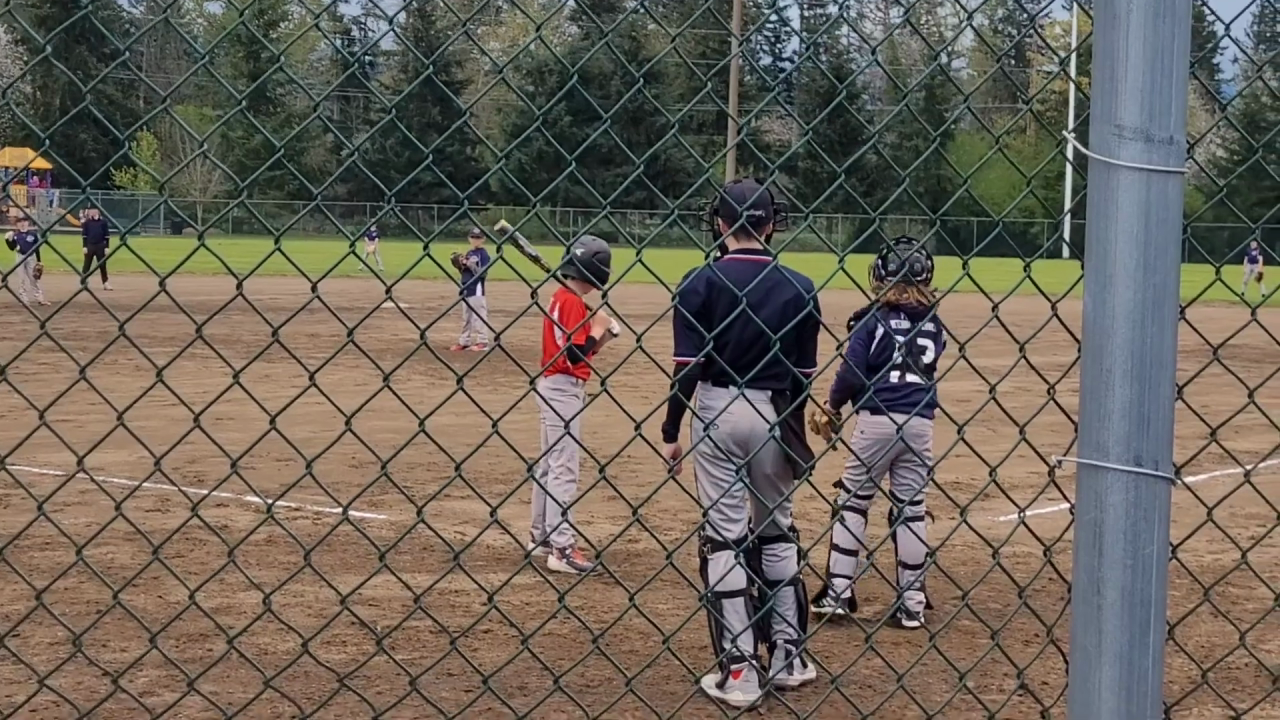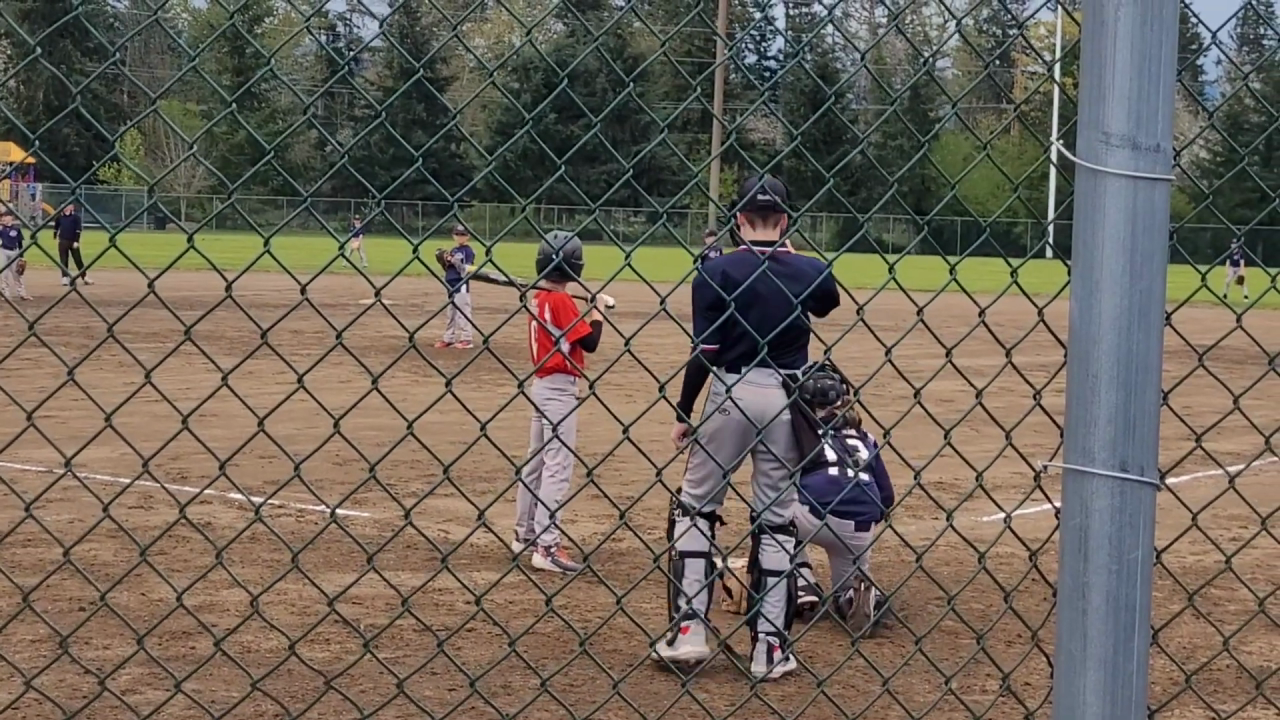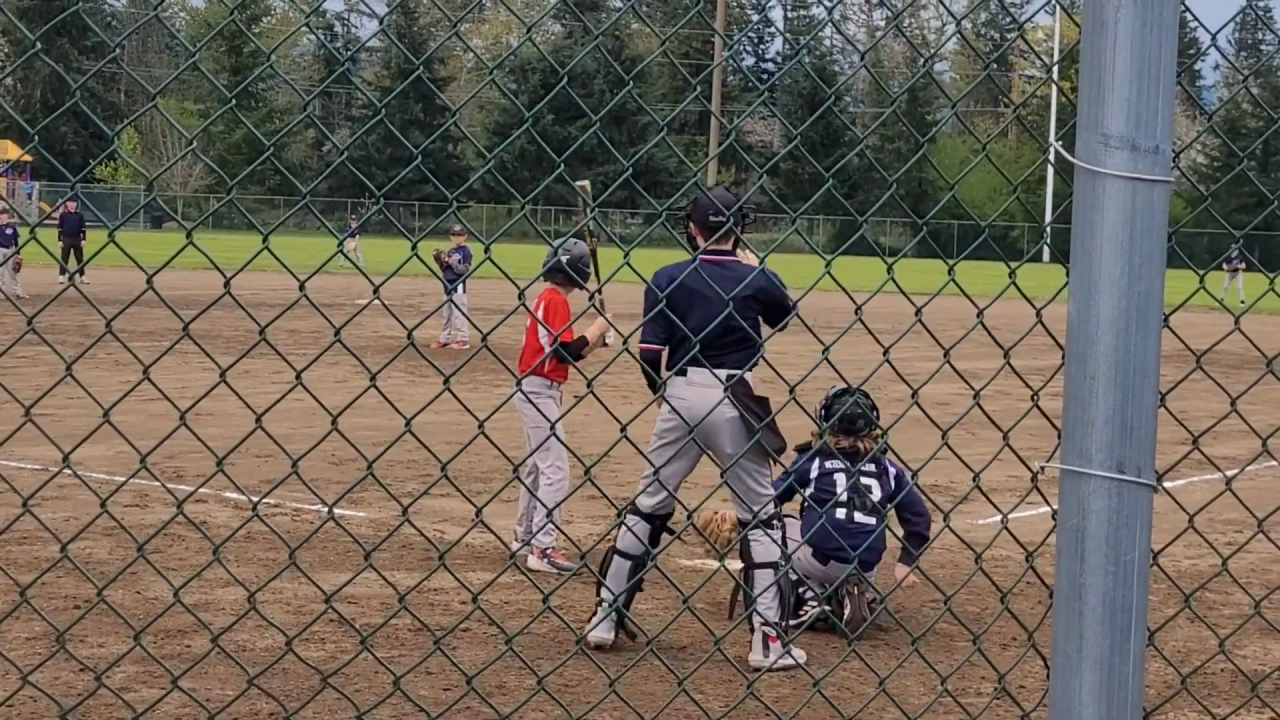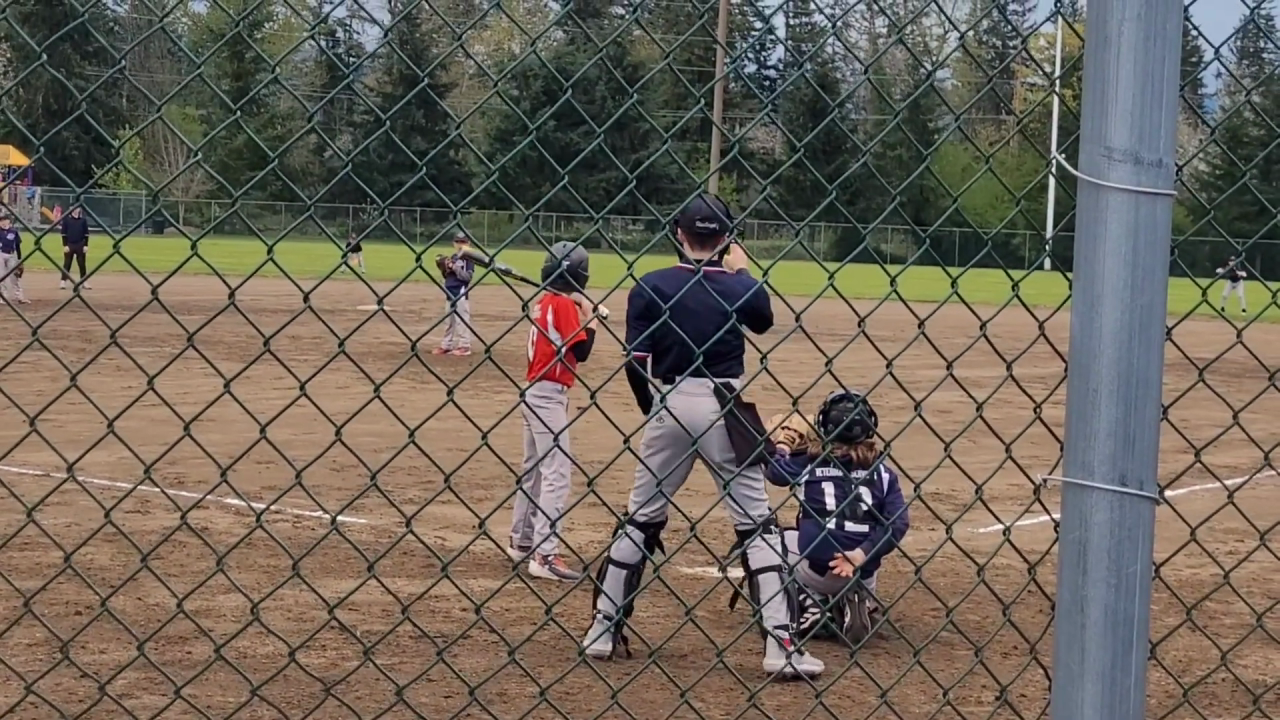
dt=1s
person 1, frame 1
left shoulder: (701, 282)
right shoulder: (799, 287)
left elbow: (688, 366)
right elbow: (804, 375)
left wrist: (670, 433)
left hip: (718, 414)
right hip: (775, 416)
left knee: (724, 539)
right knee: (777, 533)
left ankle: (738, 670)
right ankle: (789, 657)
person 1, frame 2
left shoulder: (716, 271)
right shoulder: (810, 272)
left elbow: (702, 353)
right elbow: (829, 302)
left wrist: (683, 413)
left hip: (731, 397)
right hip: (785, 401)
left knee: (694, 509)
right knee: (776, 523)
left ankle: (690, 628)
right ankle: (770, 646)
person 1, frame 3
left shoulder: (667, 278)
right shoulder: (759, 280)
left elbow: (648, 353)
right elbow: (782, 318)
left wrist: (660, 393)
left hip: (682, 395)
right hip: (736, 401)
left knee: (647, 508)
right knee: (759, 517)
left ankle: (606, 618)
right ankle: (767, 637)
person 1, frame 4
left shoulder: (650, 286)
right shoulder: (744, 288)
left elbow: (635, 364)
right elbow: (764, 322)
left wrist: (651, 413)
left hip: (670, 407)
right hip: (724, 411)
left knee: (640, 520)
right knee: (758, 526)
left ankle: (603, 630)
right ankle: (780, 643)
person 2, frame 1
left shoulder: (560, 297)
right shoulder: (573, 302)
right elbow: (575, 355)
left wrist: (601, 336)
right wrist: (598, 329)
left hip: (554, 386)
right hip: (564, 389)
left knee: (548, 466)
right knee: (564, 469)
left ankle: (541, 536)
right ankle: (561, 549)
person 2, frame 2
left shoulder: (539, 299)
right shoulder: (561, 300)
right elbow: (589, 343)
left wrist: (591, 311)
right wrist: (597, 310)
left hip: (543, 386)
right hip: (559, 390)
left knee: (535, 465)
right knee: (557, 469)
left ankle: (526, 535)
right ankle: (547, 548)
person 2, frame 3
left shoulder: (545, 298)
right shoulder: (556, 301)
right elbow: (564, 354)
left wrist: (594, 342)
right wrist: (597, 330)
left hip: (534, 389)
right hip: (540, 391)
left knee: (536, 467)
right knee: (555, 471)
left ankle: (525, 537)
right ankle: (542, 549)
person 2, frame 4
left shoulder: (542, 303)
right shoulder: (563, 303)
right elbow: (580, 352)
left wrist: (586, 319)
right wrist: (592, 318)
left hip: (535, 392)
right hip: (549, 396)
left knee: (533, 472)
right knee: (556, 475)
left ankle: (522, 542)
right ankle: (544, 556)
person 3, frame 1
left shoulder: (873, 319)
right shoulder: (934, 324)
left elbow: (852, 374)
left wrist: (831, 408)
left hip: (878, 420)
right hip: (920, 423)
left knee: (853, 502)
right knee: (911, 511)
left ankle: (839, 592)
right ankle: (912, 604)
person 3, frame 2
right shoulder: (863, 437)
right elbow: (887, 497)
left hip: (813, 516)
right hip: (860, 528)
right knee: (844, 592)
left ankle: (803, 590)
right ankle: (856, 595)
person 3, frame 3
left shoulder: (814, 458)
right shoulder: (887, 467)
left elbow: (774, 495)
right elbow: (918, 515)
right wrist: (907, 562)
left hip: (819, 558)
right hip: (864, 568)
left ankle: (810, 598)
right ankle: (852, 598)
person 3, frame 4
left shoulder: (808, 462)
right shoulder: (882, 472)
left elbow: (773, 469)
right elbow: (897, 523)
left wrist: (783, 445)
right wrist: (860, 556)
left hip: (815, 569)
right hip: (863, 574)
right knee: (861, 588)
left ankle: (811, 606)
right ankle: (860, 606)
